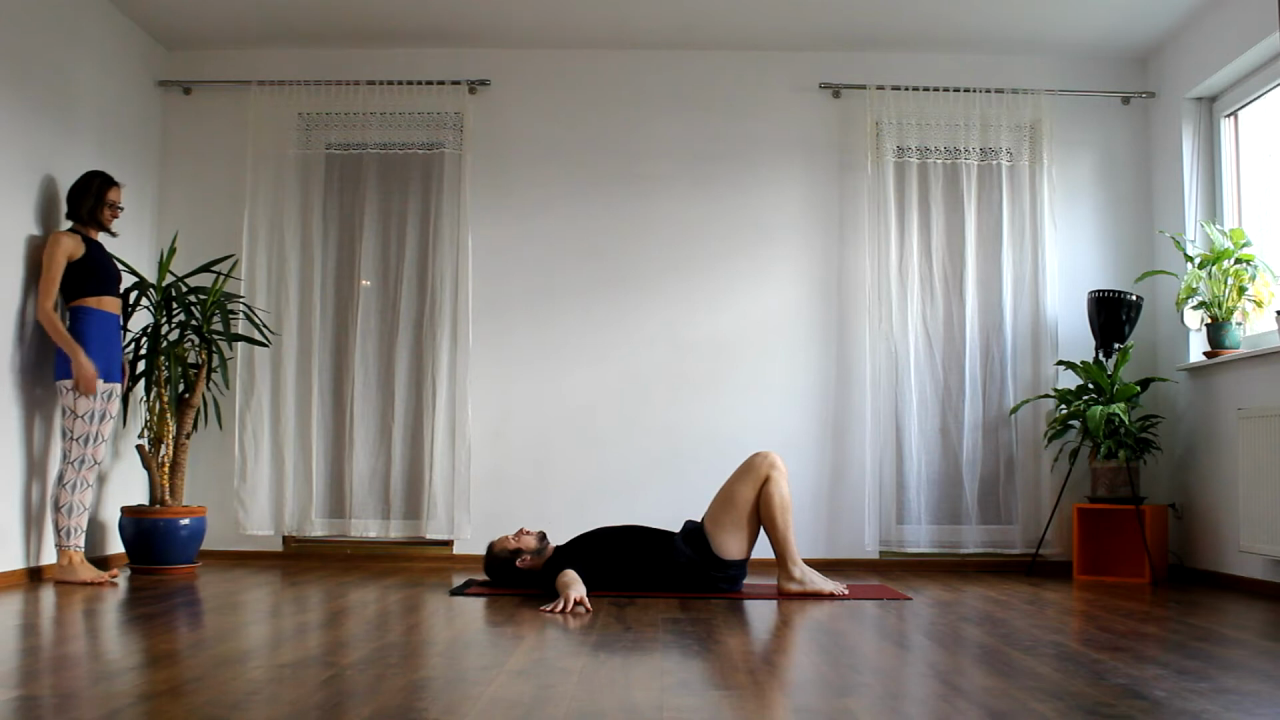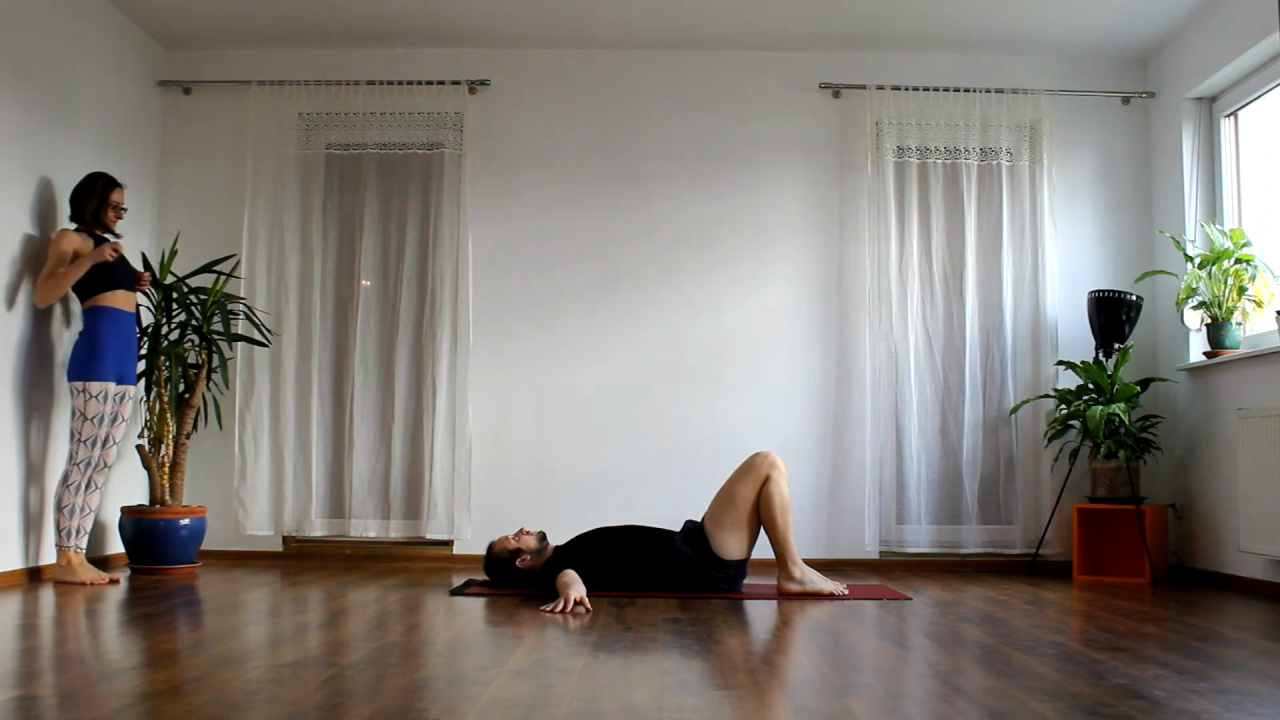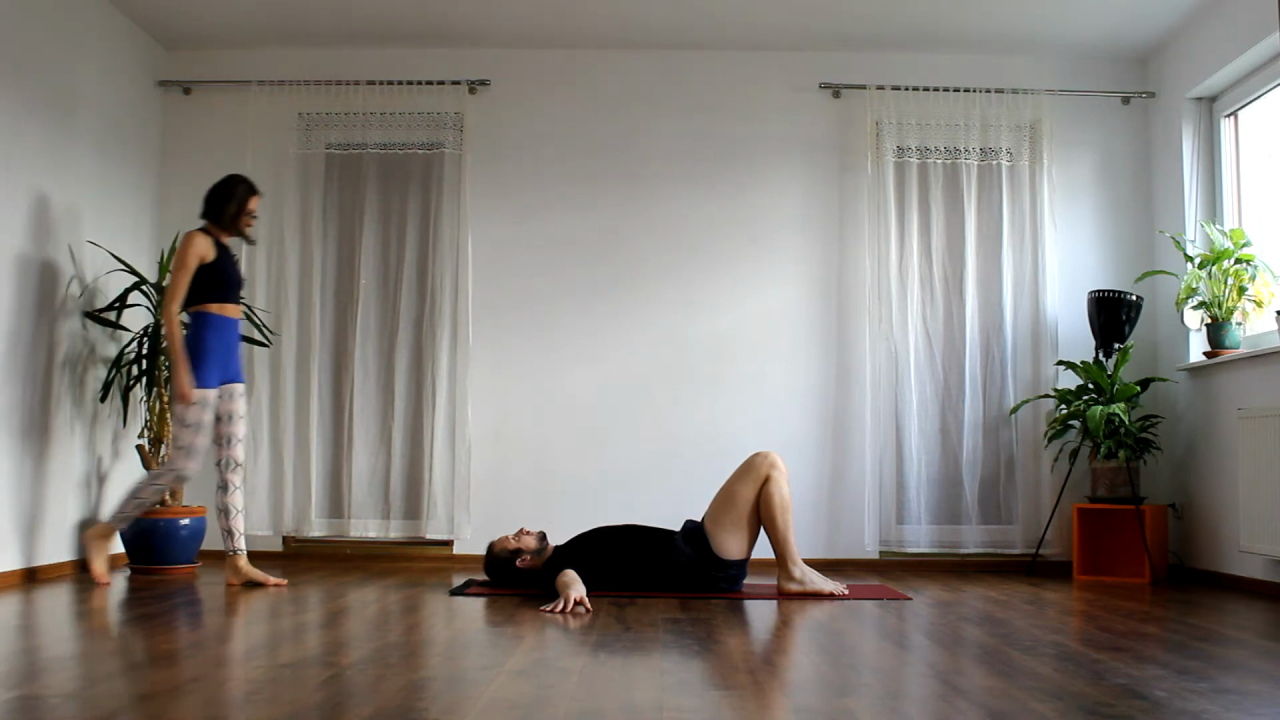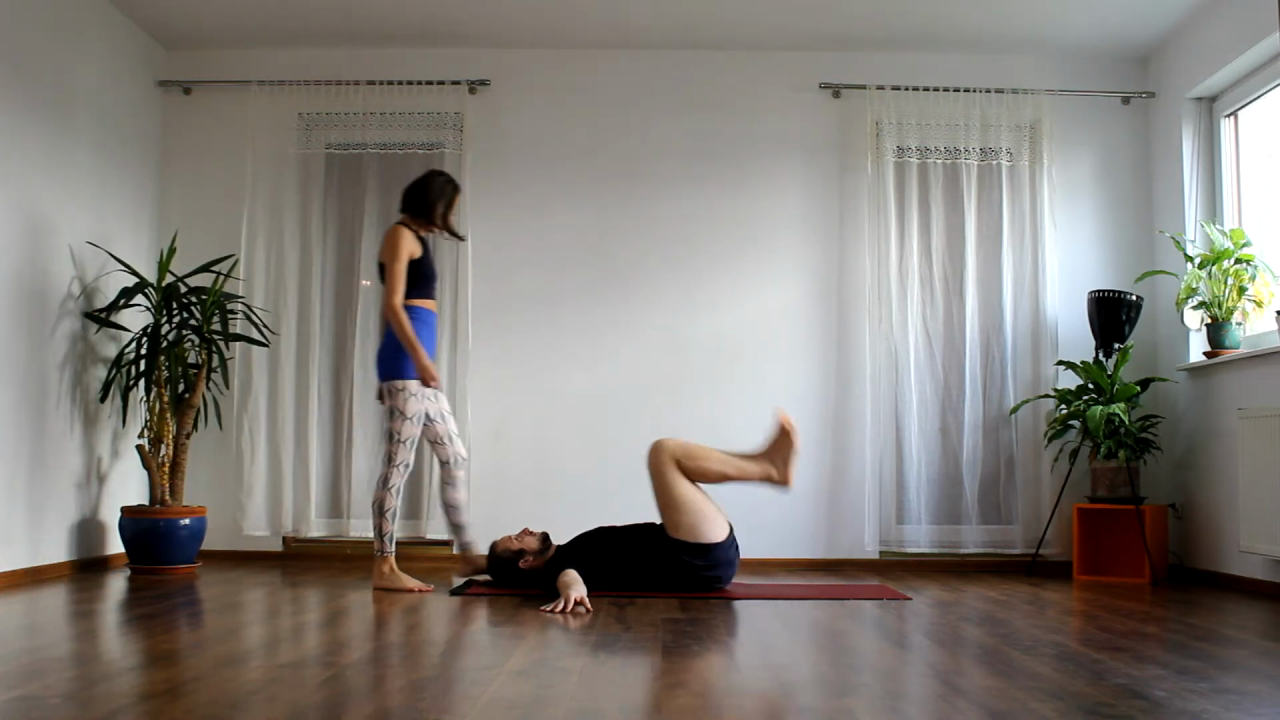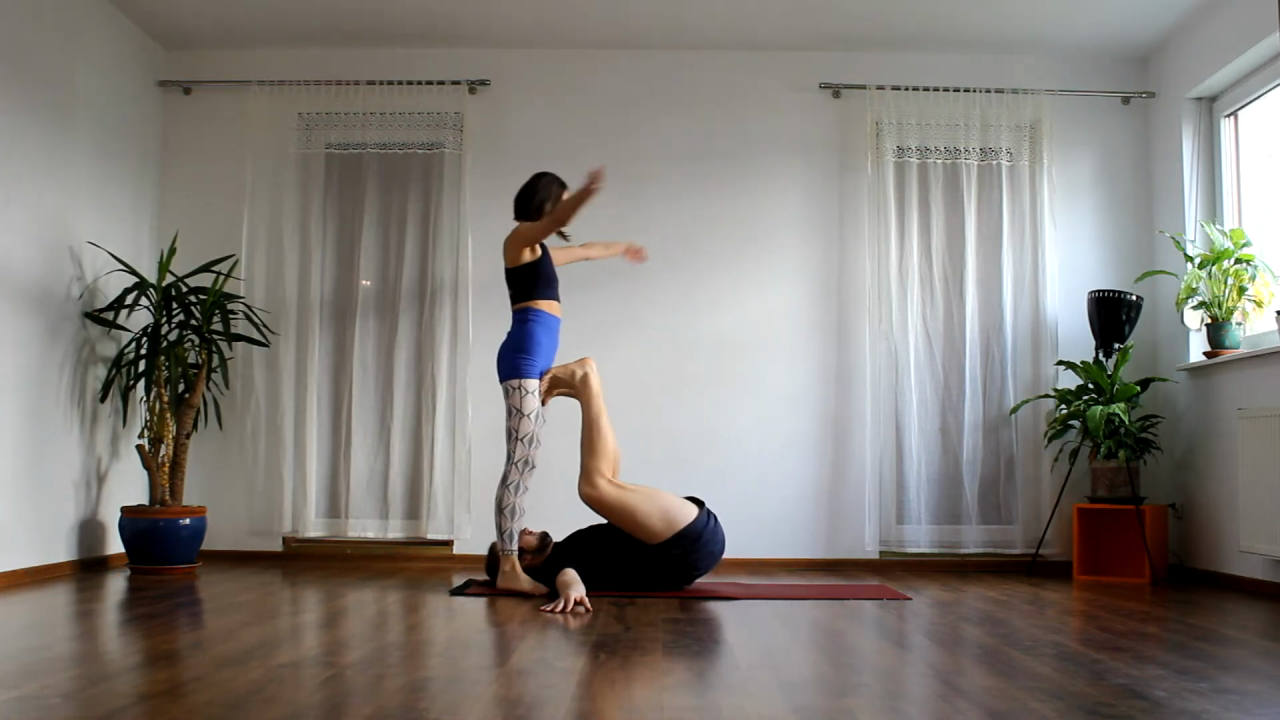
dt=1s
person 1, frame 1
left shoulder: (98, 249)
right shoulder: (65, 241)
right elbow: (45, 308)
right wrist: (77, 356)
left hip: (109, 354)
right hip: (84, 351)
left knee: (91, 462)
right knee: (78, 460)
left ankle: (77, 556)
right ankle: (66, 559)
person 1, frame 2
left shoulder: (108, 246)
right shoulder: (72, 238)
right elbow: (43, 295)
left wrist: (135, 284)
right wrist: (91, 259)
left hip: (124, 356)
right hip: (97, 353)
left knee: (102, 464)
right knee: (83, 460)
left ankle: (78, 555)
right ankle: (64, 560)
person 1, frame 3
left shoulder: (226, 250)
right shoulder: (197, 242)
right elbow: (171, 310)
right wrist: (180, 371)
left hip: (229, 363)
right hip: (203, 361)
left knee: (232, 466)
right knee: (182, 468)
left ankle: (237, 563)
right ankle: (102, 533)
person 1, frame 4
left shoulder: (416, 239)
right shoulder: (400, 235)
right elbow: (392, 304)
right wrist: (421, 357)
left hip: (415, 360)
right hip: (407, 356)
left knee: (455, 457)
right knee: (399, 462)
left ankle: (468, 554)
right ankle: (384, 566)
person 1, frame 5
left shoulder: (540, 247)
right shoulder: (521, 237)
left elbow: (583, 250)
right elbow: (553, 217)
left wrist: (619, 248)
right wrist: (580, 195)
left hip: (535, 360)
right hip: (525, 356)
left knee: (523, 463)
right knee: (520, 462)
left ankle: (512, 559)
right ankle: (509, 569)
person 2, frame 1
left shoulder: (560, 557)
right shoulder: (555, 567)
right elbow: (568, 577)
right wrist: (571, 589)
left hip: (693, 555)
right hip: (703, 566)
left knee: (765, 470)
right knee: (767, 464)
left ankle: (793, 571)
right ankle: (793, 574)
person 2, frame 2
left shoulder: (560, 557)
right shoulder: (555, 568)
right elbow: (570, 577)
right wrist: (570, 589)
left hip: (694, 555)
right hip: (705, 567)
left knee: (765, 471)
right knee: (767, 464)
left ankle: (793, 571)
right ankle: (792, 573)
person 2, frame 3
left shoulder: (561, 556)
right shoulder: (555, 567)
right elbow: (569, 577)
right wrist: (570, 589)
left hip: (694, 555)
right hip: (706, 565)
left knee: (764, 470)
right knee: (767, 464)
left ankle: (792, 570)
right ankle: (792, 572)
person 2, frame 4
left shoulder: (564, 555)
right shoulder: (559, 563)
right elbow: (568, 574)
right wrist: (571, 587)
left hip: (699, 562)
right hip: (700, 562)
right knee: (664, 451)
right ankle: (768, 466)
person 2, frame 5
left shoulder: (561, 554)
right shoulder: (555, 566)
right elbow: (567, 576)
right wrist: (570, 588)
right knee: (594, 485)
right ankle: (585, 383)
